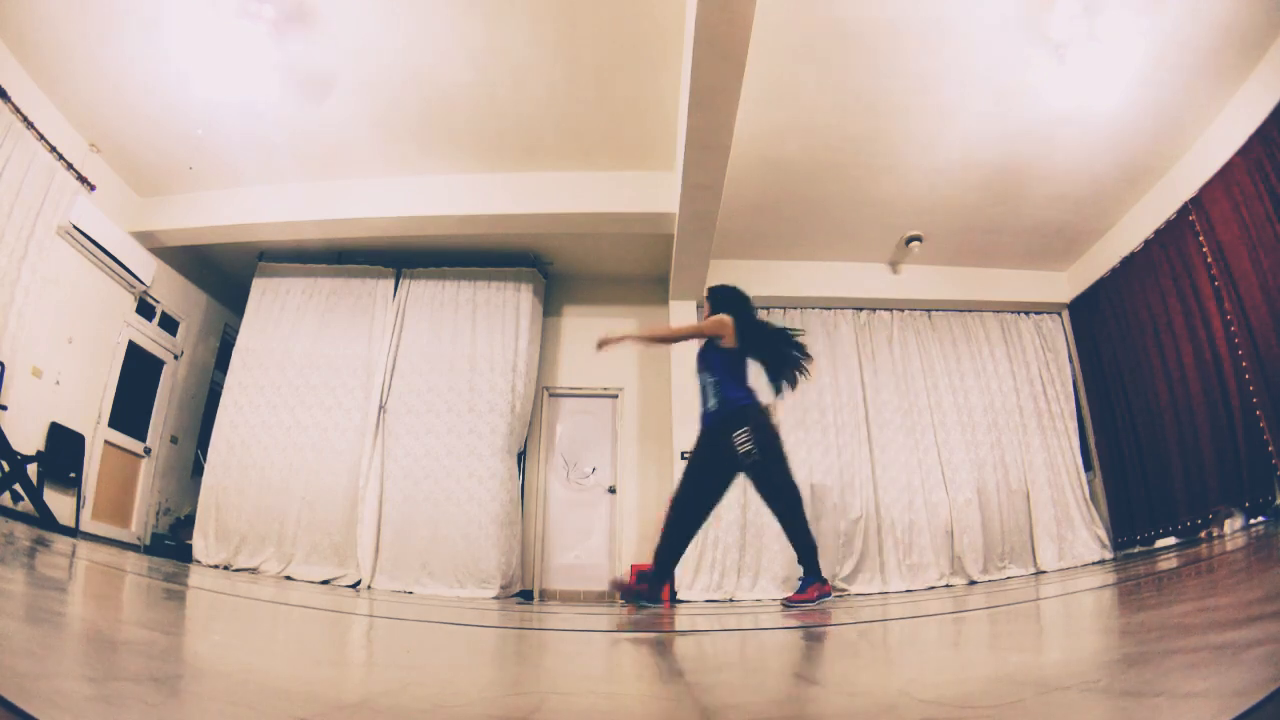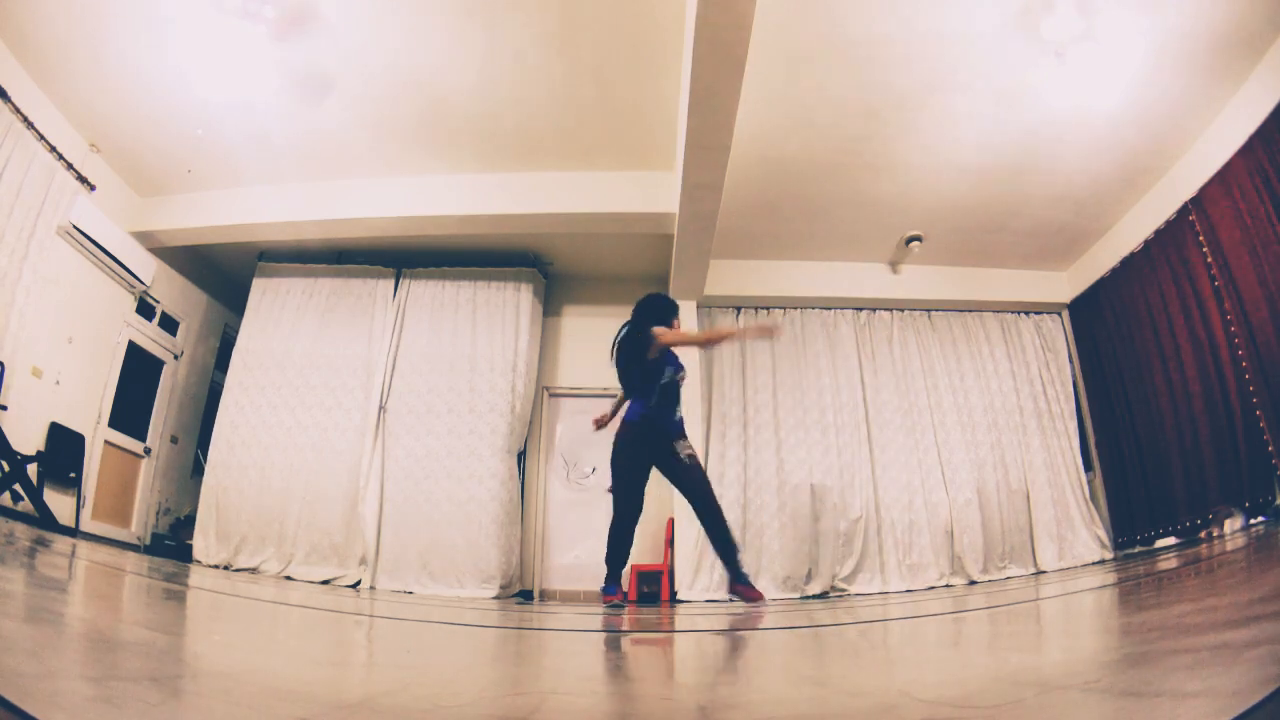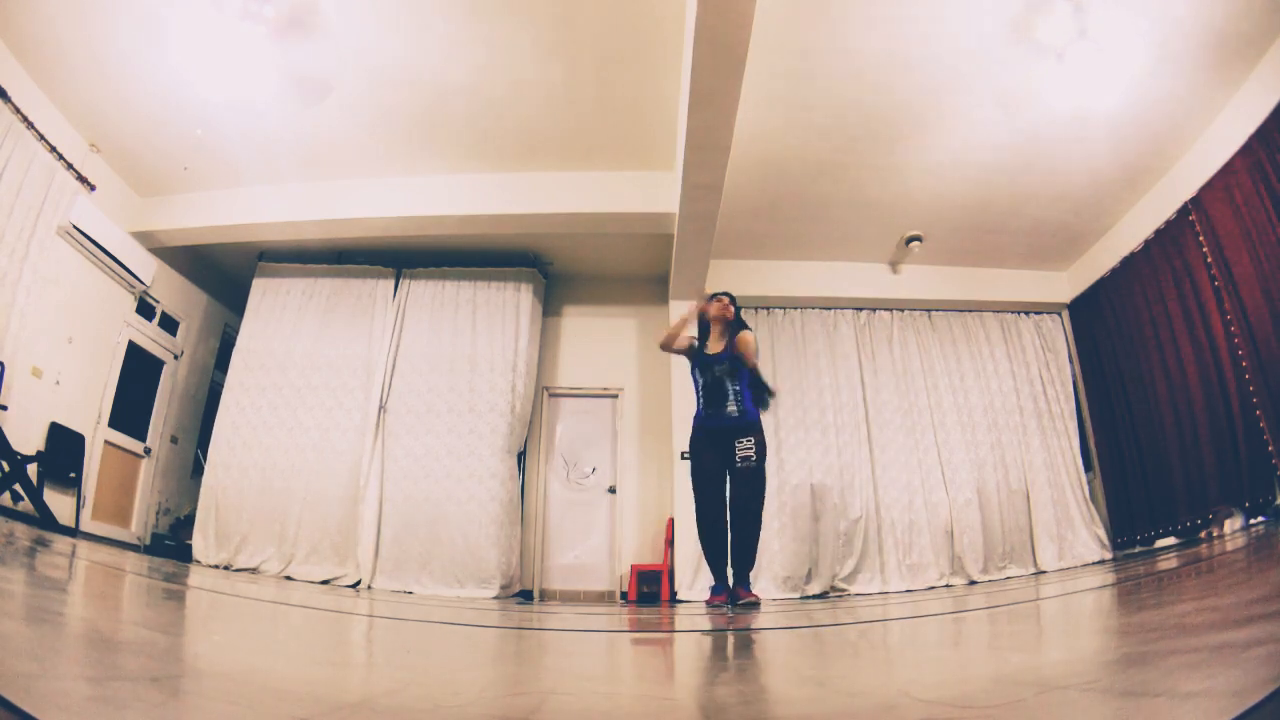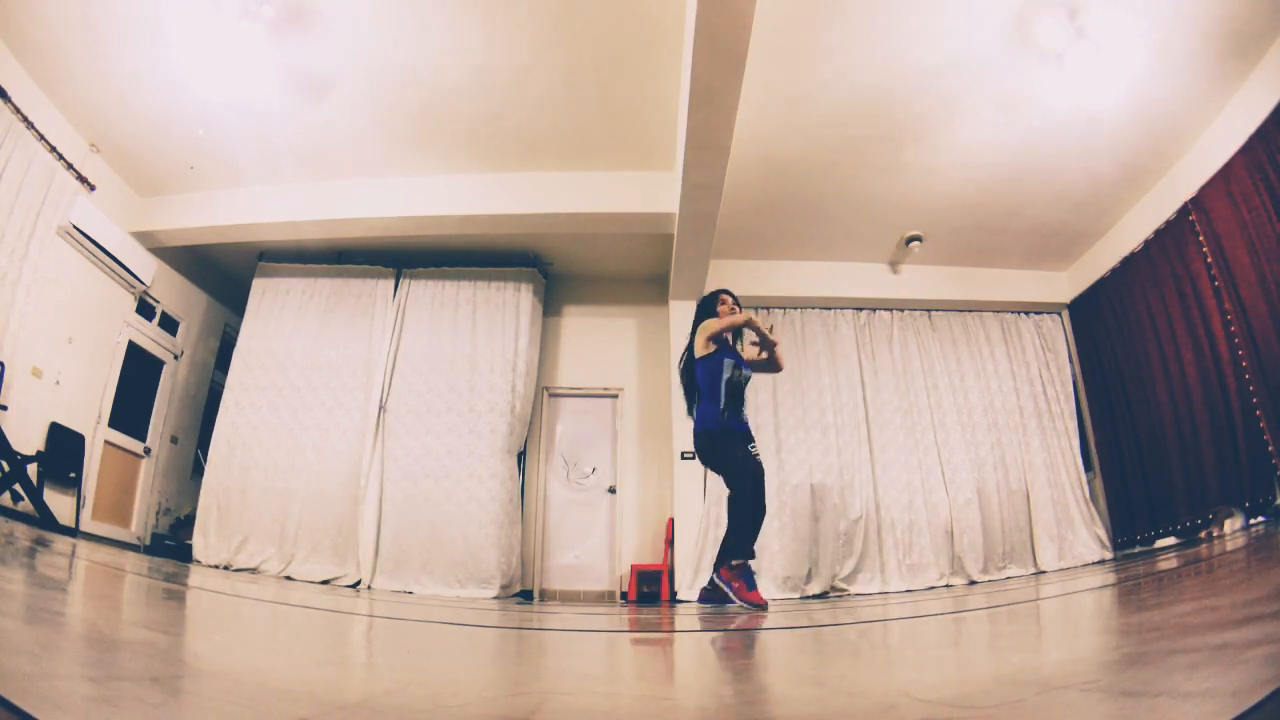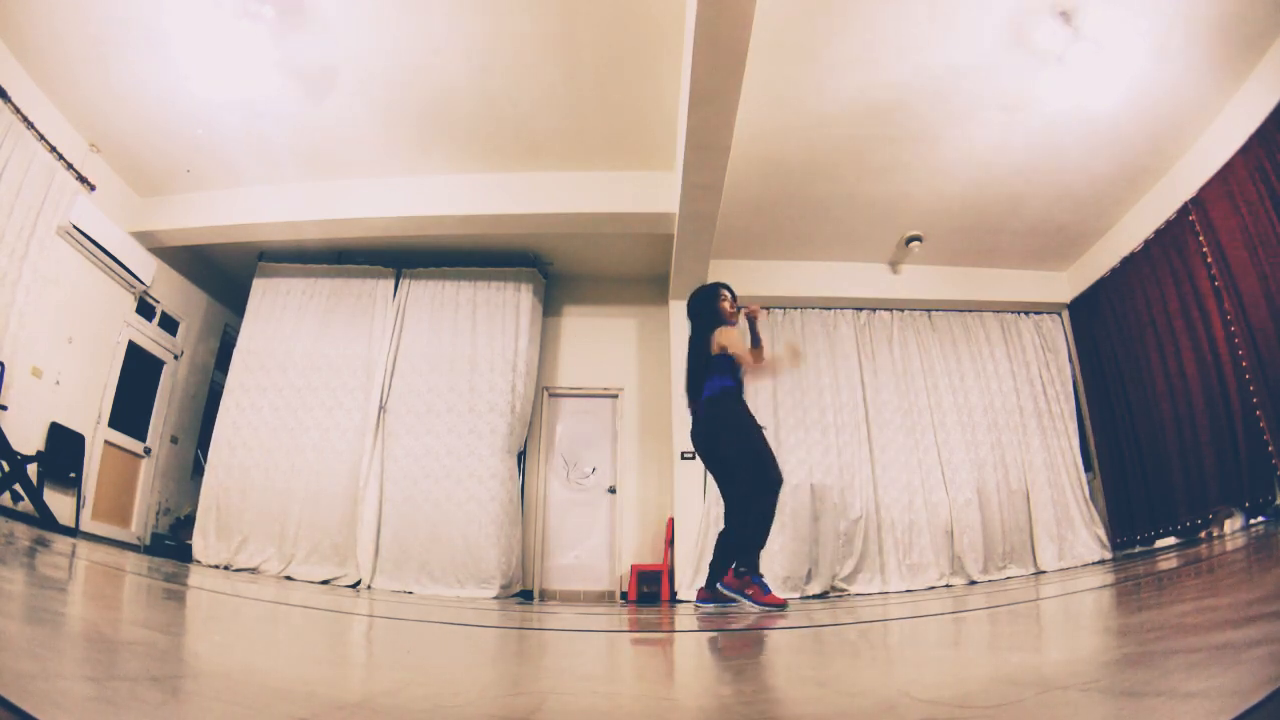
dt=1s
person 1, frame 1
left shoulder: (724, 323)
right shoulder: (716, 343)
left elbow: (672, 334)
left wrist: (623, 336)
left hip: (744, 423)
right hip: (716, 430)
left knee: (782, 499)
right knee: (686, 504)
left ankle: (815, 580)
right ankle: (655, 583)
person 1, frame 2
left shoulder: (655, 346)
right shoulder: (653, 336)
left elbow: (635, 386)
right elbow: (704, 338)
left wrist: (612, 413)
right wrist: (749, 330)
left hip: (670, 435)
right hip: (639, 435)
left knee: (706, 502)
right knee: (627, 510)
left ankle: (736, 576)
right ankle: (612, 583)
person 1, frame 3
left shoulder: (743, 336)
right shoulder: (694, 345)
left elbow: (751, 359)
right elbow: (666, 344)
right wrist: (691, 313)
left hip: (744, 432)
right hip: (705, 436)
left knee: (747, 504)
right knee: (709, 509)
left ankle: (741, 582)
right ankle: (720, 584)
person 1, frame 4
left shoulder: (740, 350)
right shoulder: (706, 329)
left elbow: (776, 365)
right elbow: (748, 319)
left wrist: (768, 343)
right wrist: (765, 337)
left hip: (739, 434)
right hip: (713, 435)
left knee: (753, 505)
right knee: (750, 480)
left ankle: (718, 584)
right ankle: (735, 566)
person 1, frame 5
left shoulder: (710, 342)
right shoulder: (724, 332)
left elbow: (756, 356)
right elbow: (752, 365)
left wrist: (754, 326)
left hip: (704, 424)
right hip: (725, 412)
left knee: (740, 503)
right knee: (765, 479)
left ankle: (713, 586)
right ankle: (744, 572)
